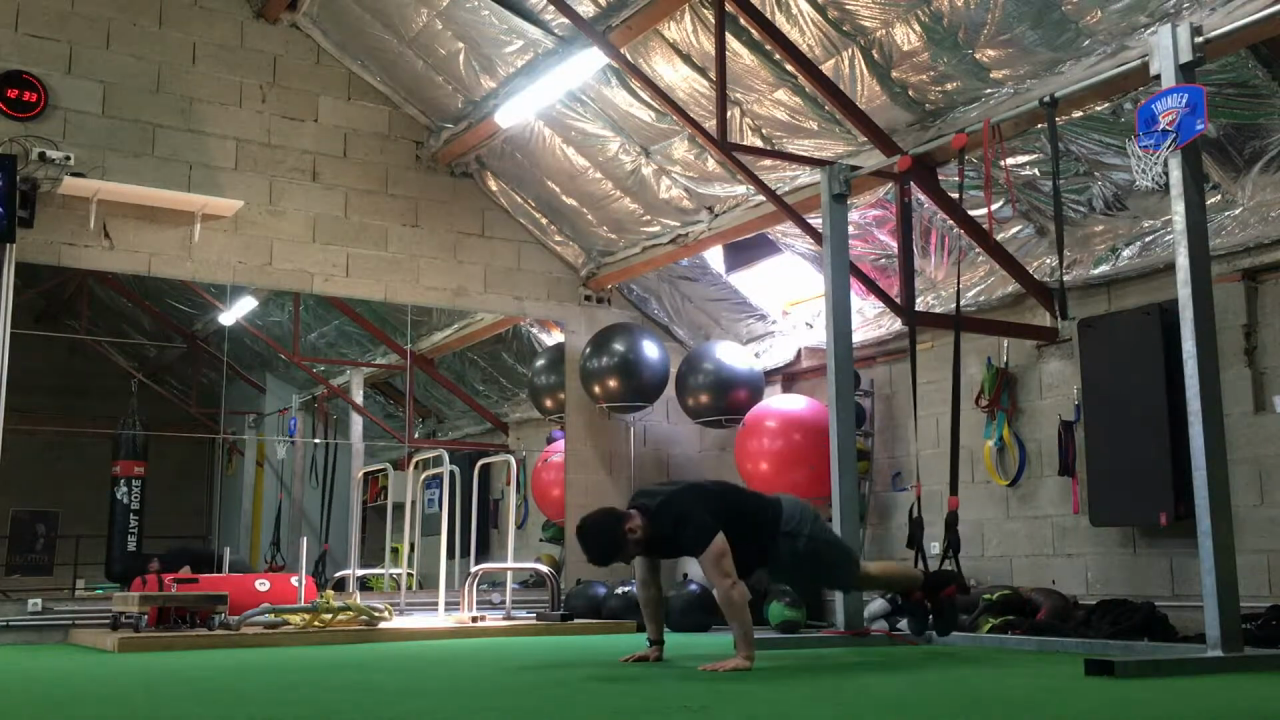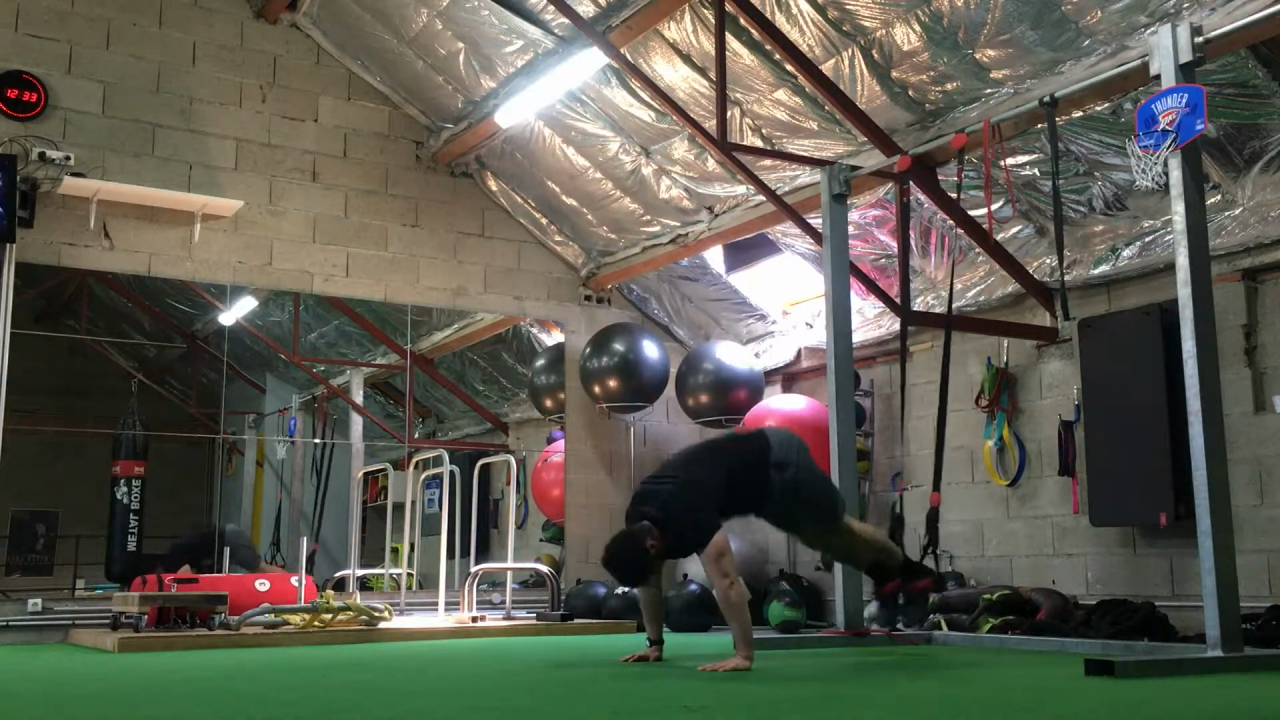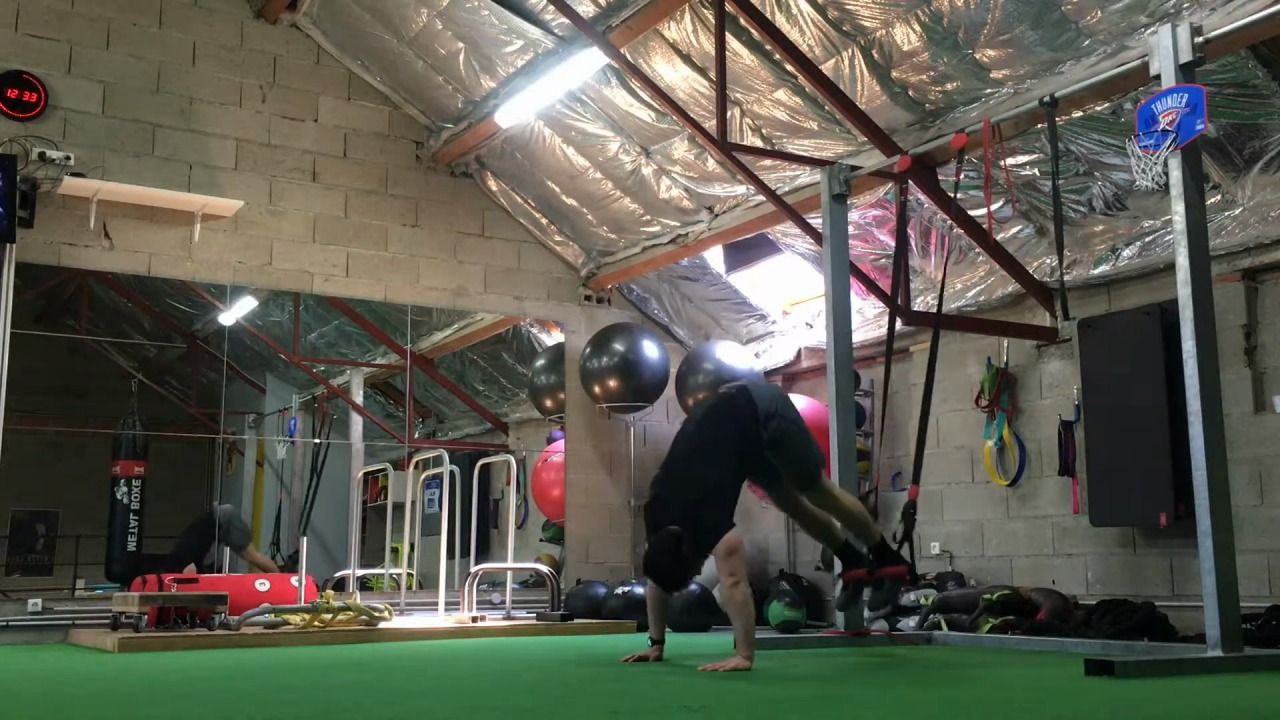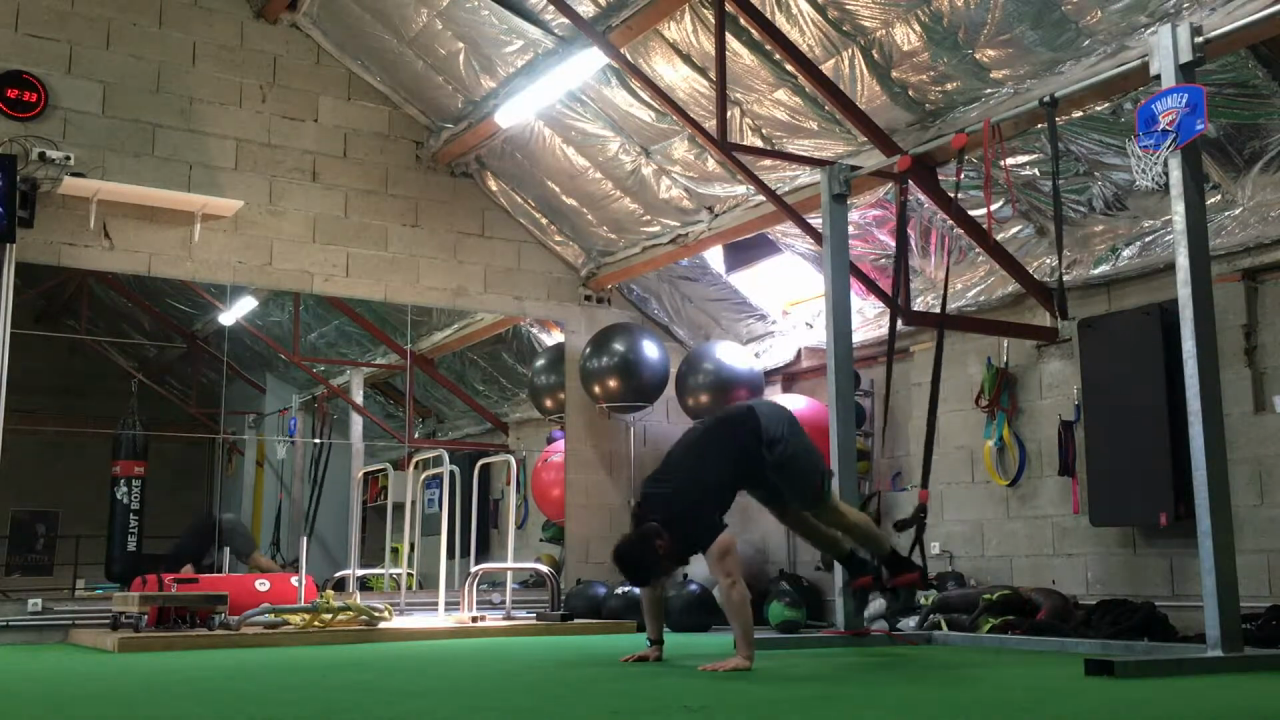
dt=0.2s
person 1, frame 1
left shoulder: (681, 513)
right shoulder: (640, 515)
left elbow: (726, 582)
right elbow: (647, 582)
left wrist: (745, 654)
right wrist: (655, 644)
left hip: (786, 530)
right hip: (768, 543)
left knee: (857, 576)
right knee: (848, 577)
left ankle: (936, 582)
right ankle: (912, 591)
person 1, frame 2
left shoulder: (686, 514)
right shoulder: (641, 517)
left elbow: (726, 582)
right elbow: (649, 582)
left wrist: (743, 656)
right wrist: (654, 644)
left hip: (778, 456)
right hip: (761, 475)
left knee: (838, 528)
right knee: (813, 534)
left ankle: (911, 572)
right ankle: (885, 577)
person 1, frame 3
left shoulder: (703, 514)
right shoulder: (658, 512)
left elbow: (733, 582)
right elbow: (657, 581)
left wrist: (744, 656)
right wrist: (656, 644)
left hip: (762, 409)
left knee: (821, 493)
right knee: (787, 500)
left ankle: (886, 557)
right ankle: (853, 561)
person 1, frame 4
left shoulder: (692, 516)
right shoulder: (647, 518)
left elbow: (730, 582)
right elbow: (652, 584)
left wrist: (743, 655)
right wrist: (654, 644)
left hip: (768, 430)
right hip: (742, 434)
left knee: (825, 509)
right knee: (792, 515)
left ankle: (898, 567)
right ankle: (860, 570)
